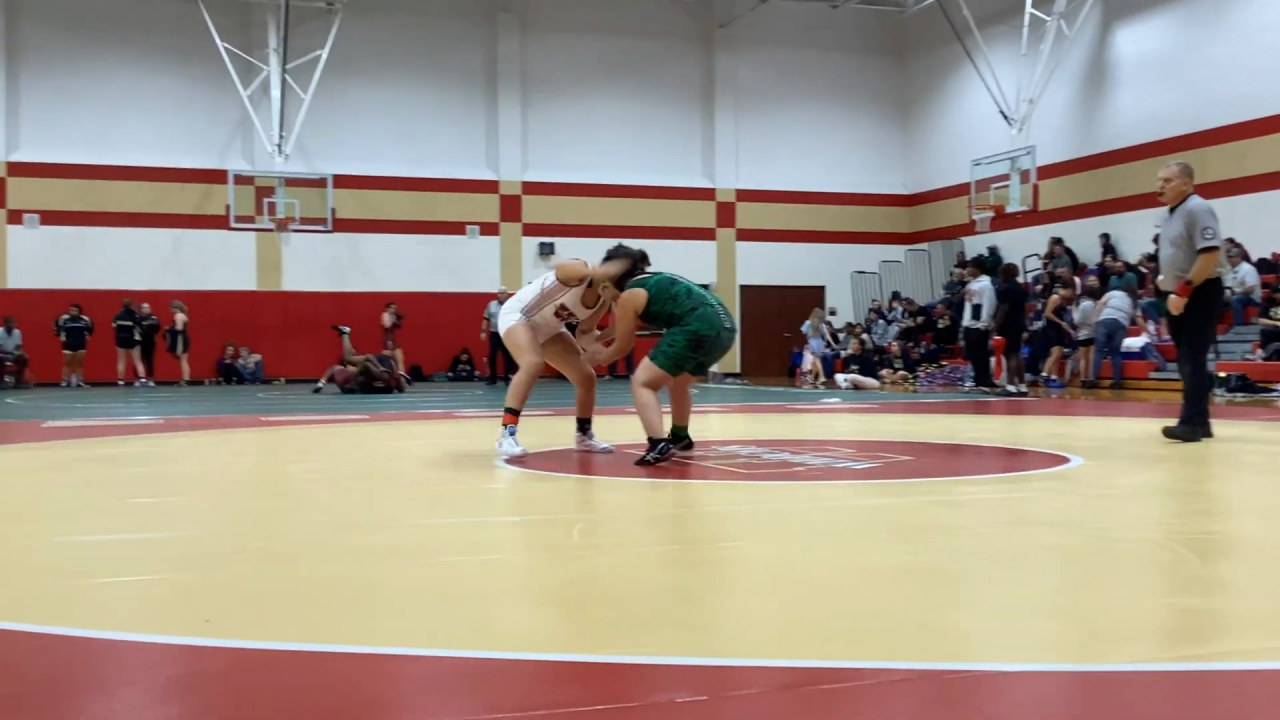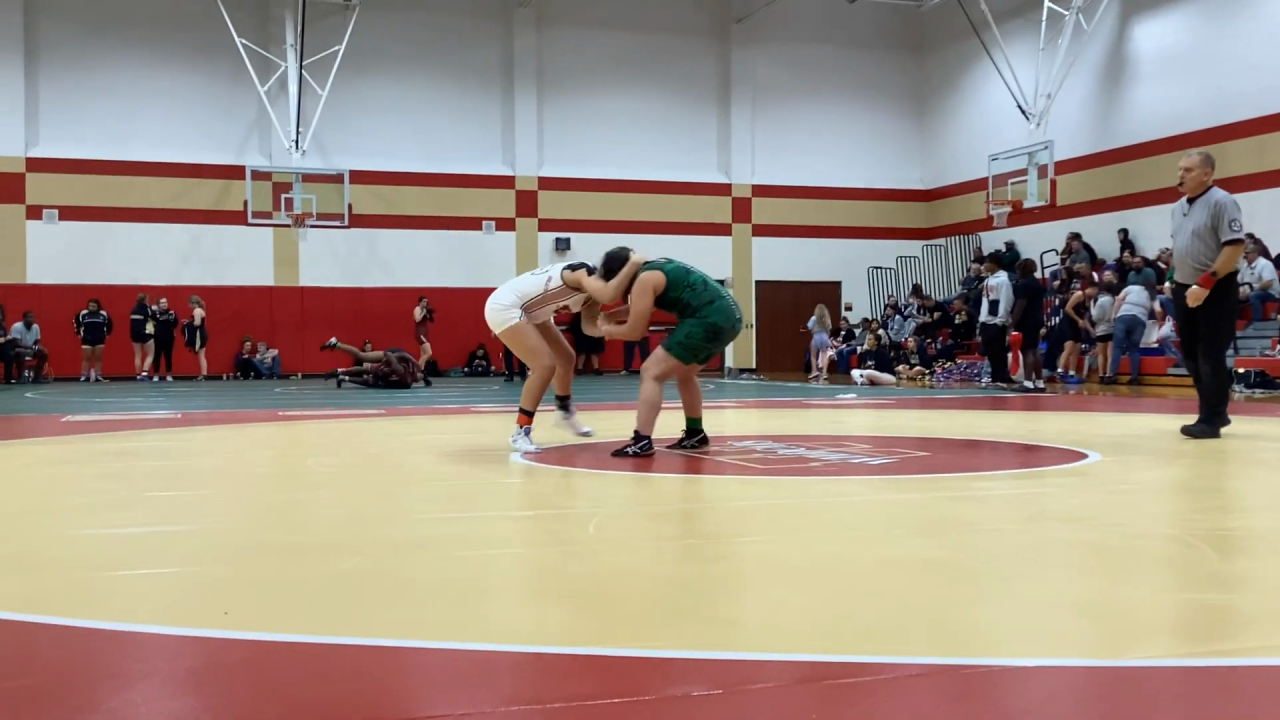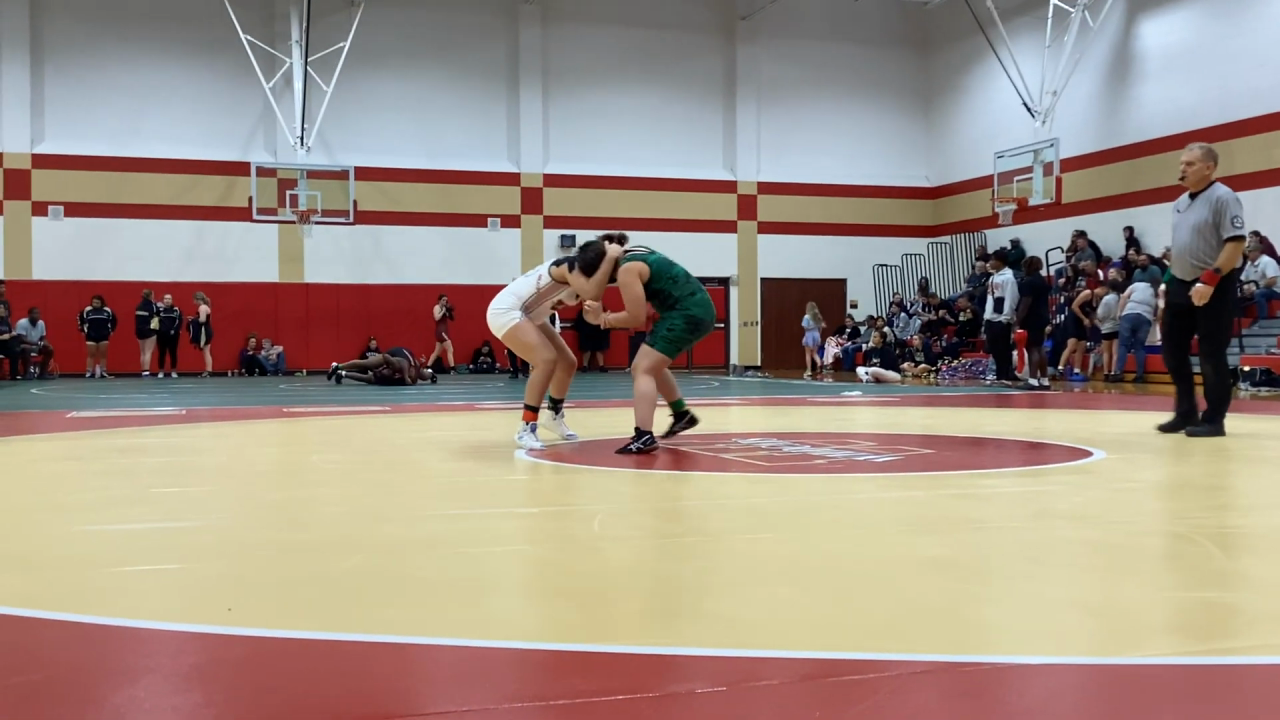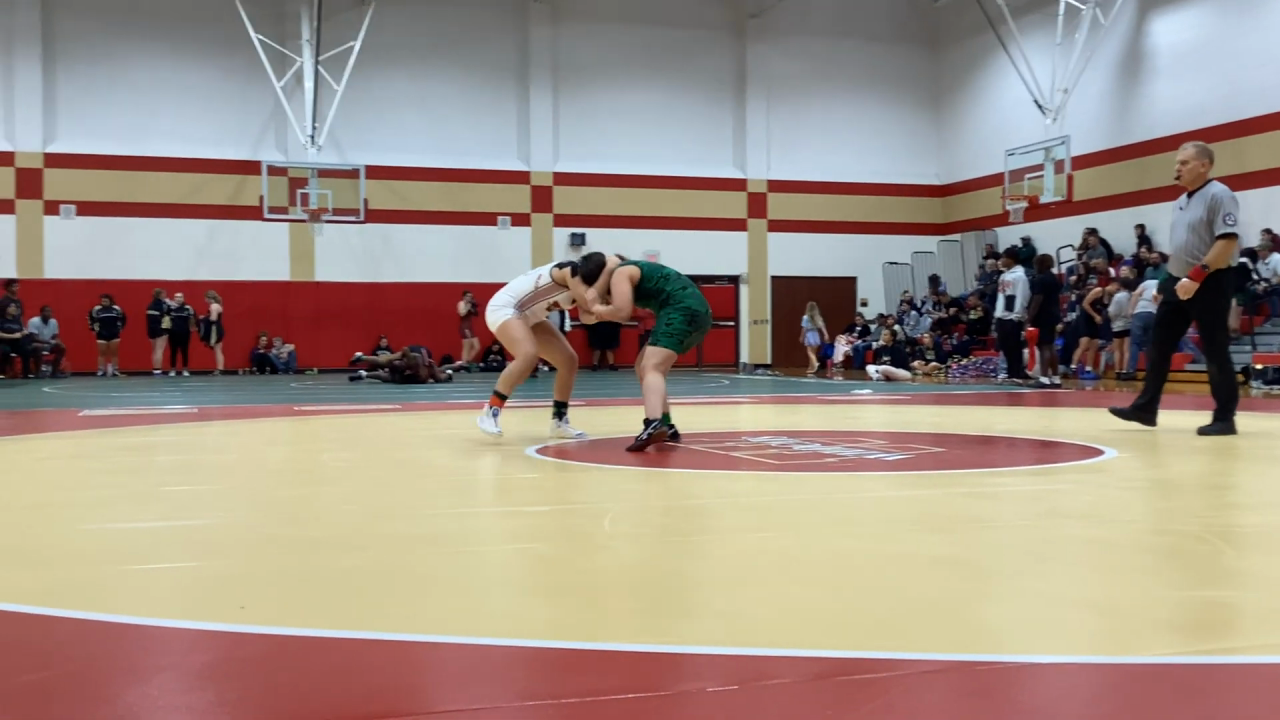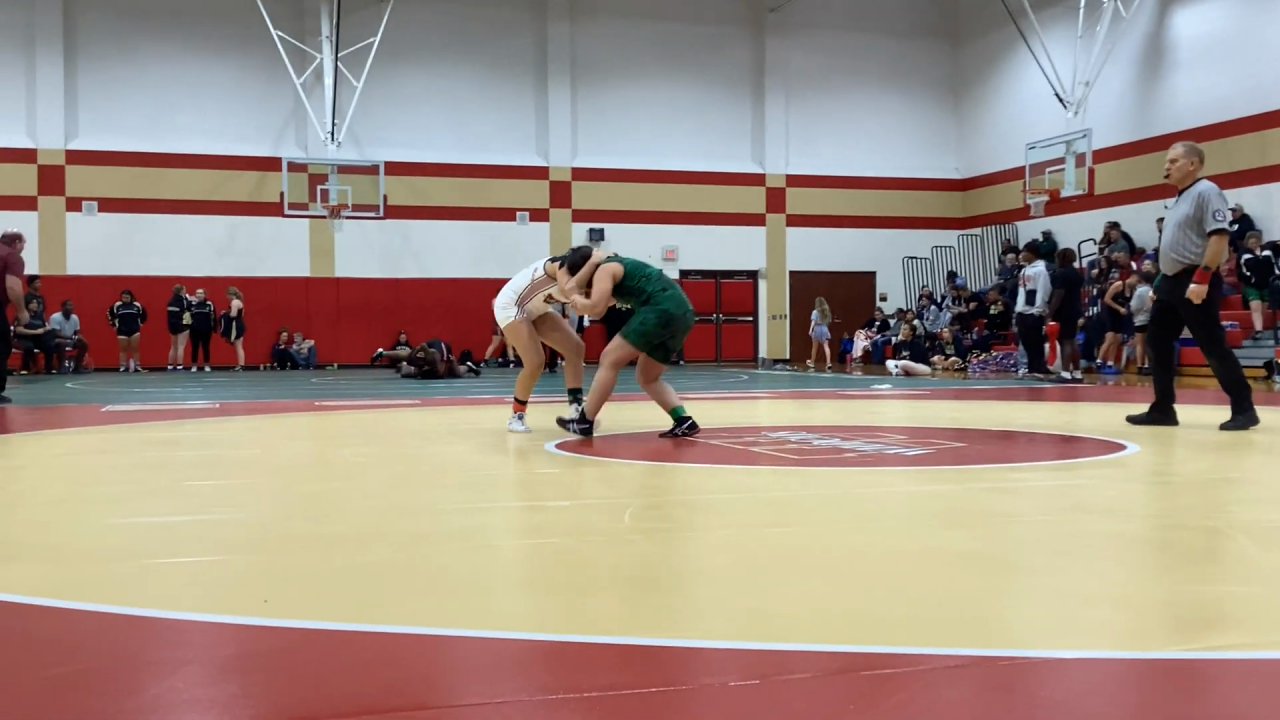
dt=0.3s
person 1, frame 1
left shoulder: (1198, 210)
right shoulder: (1167, 215)
left elbow: (1211, 255)
left wrist: (1183, 290)
right wrist: (1167, 288)
left hip: (1200, 295)
right hip: (1177, 297)
left knee: (1192, 358)
right knee: (1186, 361)
left ankle: (1191, 423)
right ankle: (1200, 421)
person 1, frame 2
left shoulder: (1221, 202)
right shoulder: (1178, 207)
left elbow: (1235, 247)
left wrist: (1206, 282)
right wrist: (1174, 283)
left hip: (1215, 290)
right hip: (1186, 290)
left knee: (1211, 357)
right knee: (1192, 356)
left ankle: (1210, 420)
right ankle: (1215, 412)
person 1, frame 3
left shoulder: (1223, 198)
right shoulder: (1180, 203)
left elbow: (1236, 244)
left wrist: (1209, 281)
right wrist: (1172, 283)
left hip: (1215, 288)
right hip: (1181, 285)
left knee: (1211, 355)
right knee: (1172, 350)
left ankle: (1213, 419)
right ankle: (1186, 412)
person 1, frame 4
left shoulder: (1219, 195)
right shoulder: (1182, 201)
left elbow: (1228, 242)
left wrist: (1197, 277)
right wrist: (1174, 279)
left hip: (1209, 284)
right hip: (1177, 283)
left knee: (1215, 353)
right knee: (1159, 346)
left ankle: (1225, 418)
right ankle: (1146, 407)
person 1, frame 5
left shoulder: (1205, 193)
right shoulder: (1180, 198)
left elbow: (1218, 238)
left wrist: (1202, 279)
right wrist: (1160, 286)
left hip: (1194, 282)
right hip: (1170, 281)
left knee: (1212, 344)
right knee: (1157, 344)
left ankle: (1244, 409)
right ankle: (1162, 408)
person 2, frame 1
left shoulder: (630, 296)
right shoulder: (656, 280)
left elbow: (621, 348)
right elbow: (629, 321)
left wrist: (598, 356)
left hip: (699, 329)
right hip: (724, 327)
left knee: (642, 382)
right knee: (677, 382)
left ankle: (660, 444)
right ankle: (679, 437)
person 2, frame 2
left shoulder: (643, 280)
right shoulder: (658, 266)
left elbow: (635, 330)
right elbow: (640, 310)
left wrist: (606, 328)
right wrist: (608, 316)
left hip: (709, 319)
right hip: (728, 316)
left knee: (652, 373)
right knee: (682, 373)
left ankle: (643, 441)
right ankle: (695, 434)
person 2, frame 3
left shoulder: (627, 269)
right shoulder: (637, 253)
left elbow: (637, 316)
left wrist: (604, 318)
left hip: (687, 313)
right hip: (698, 310)
left knee: (643, 370)
right knee: (653, 367)
left ankle: (644, 437)
right ankle: (682, 414)
person 2, frame 4
left shoulder: (620, 274)
right shoulder: (631, 269)
left elbow: (622, 312)
left wrist: (598, 309)
left hip: (683, 310)
right hip: (695, 312)
left knee: (651, 368)
right knee: (643, 369)
left ankle: (654, 426)
right ankle: (665, 428)
person 2, frame 5
left shoulder: (605, 269)
right shoulder: (620, 265)
left elbow: (596, 308)
left wrist: (576, 299)
left hip: (661, 310)
right hip: (682, 313)
left knee: (610, 362)
right knee: (649, 377)
left ankle: (585, 421)
right ankle: (684, 421)
person 3, frame 1
left shoulder: (604, 300)
right shoulder: (581, 274)
left elbow: (585, 334)
right elbow: (565, 266)
left wrist: (601, 343)
left hip: (548, 327)
right hip: (519, 318)
left knee: (586, 377)
right knee: (533, 365)
left ankle: (584, 437)
right ankle: (507, 435)
person 3, frame 2
left shoulder: (594, 291)
right shoulder: (585, 274)
left elbow: (591, 326)
right elbow: (609, 296)
right wrist: (633, 264)
left hip: (528, 313)
right hip: (504, 307)
left knee: (566, 357)
right knee: (546, 366)
left ankle: (565, 413)
right ankle: (521, 433)
person 3, frame 3
left shoulder: (584, 276)
right shoulder: (571, 266)
right elbow: (592, 293)
right wrist: (610, 256)
left hip: (528, 316)
right hip: (506, 311)
left knee: (568, 363)
right knee: (548, 360)
left ankle: (556, 417)
right ankle: (526, 430)
person 3, frame 4
left shoulder: (580, 283)
right shoulder: (572, 271)
left elbow: (588, 316)
right wrist: (609, 269)
left hip: (528, 316)
right hip: (503, 308)
left knee: (569, 360)
right knee: (529, 355)
left ankle: (559, 421)
right ankle: (491, 413)
person 3, frame 5
right shoulder: (565, 265)
right elbow: (570, 293)
right wrist: (593, 262)
left hip: (536, 309)
right hip: (511, 305)
left knee: (576, 347)
right knee: (535, 362)
left ankle: (576, 408)
right ankle: (516, 415)
